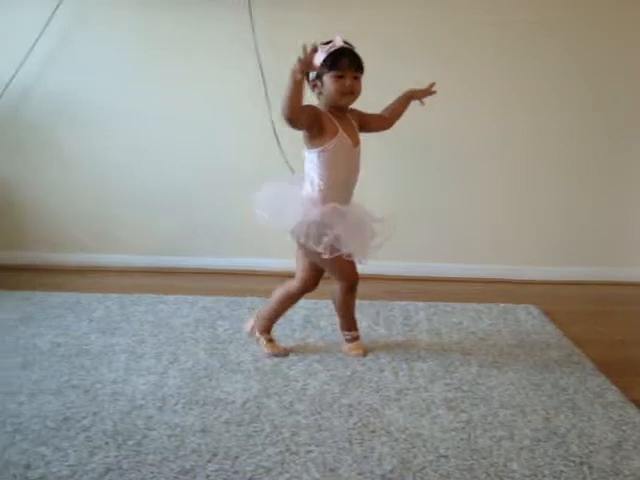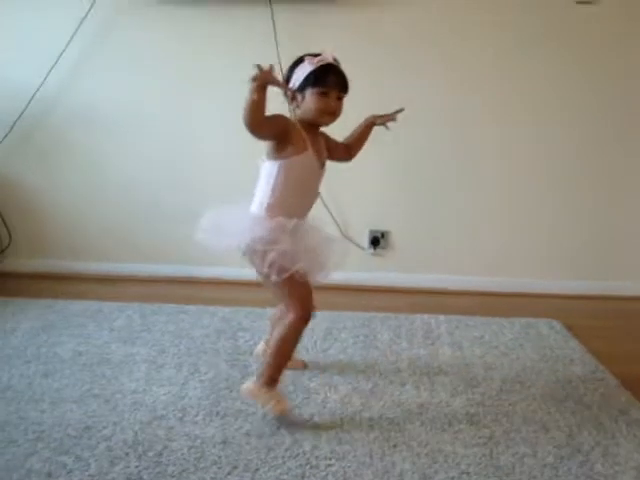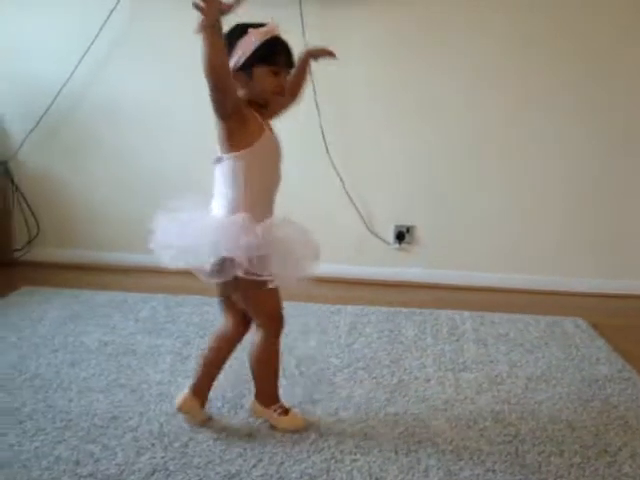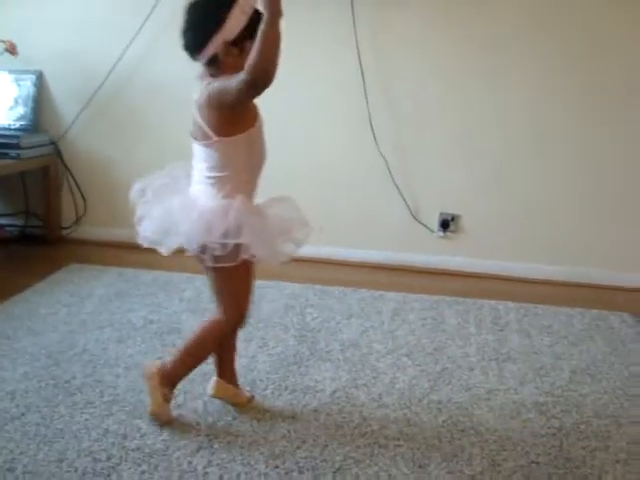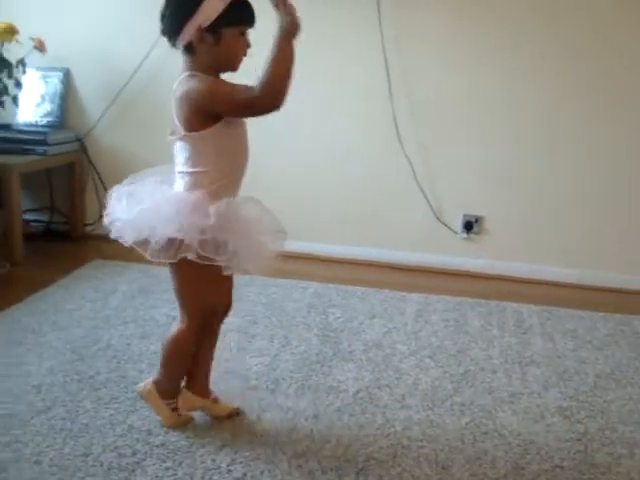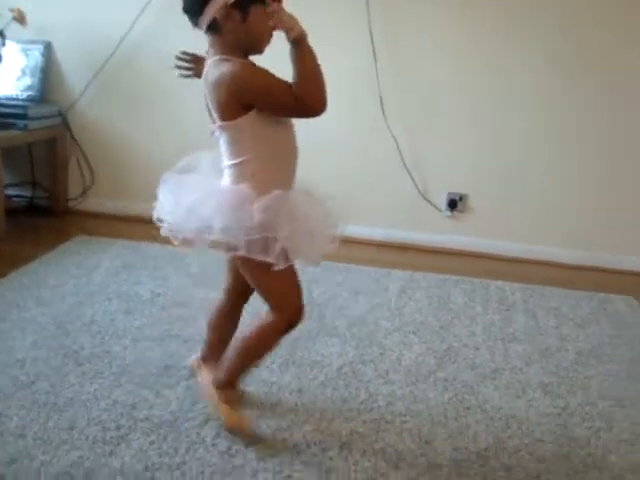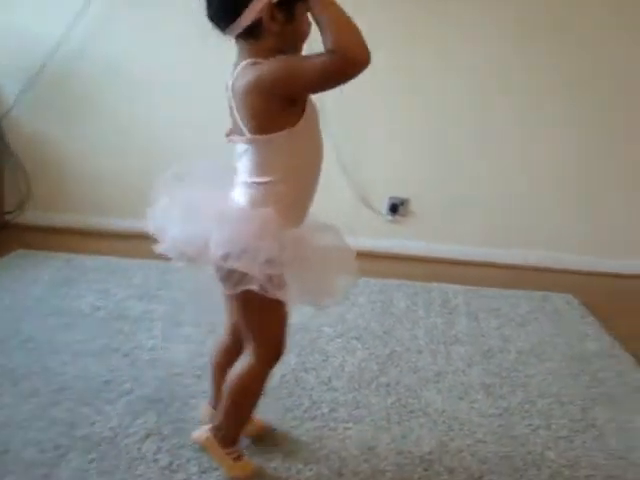
dt=0.5s
person 1, frame 1
left shoulder: (352, 118)
right shoulder: (316, 118)
left elbow: (383, 120)
right elbow: (291, 116)
left wrist: (410, 95)
right wrist: (299, 76)
left hip: (326, 216)
right hip: (314, 217)
left knee: (306, 279)
right knee: (348, 278)
left ankle: (259, 324)
right ankle: (349, 334)
person 1, frame 2
left shoulder: (319, 140)
right shoulder: (284, 128)
left elbow: (346, 151)
right elbow: (254, 125)
left wrist: (370, 122)
right wrist: (260, 86)
left hip: (287, 234)
right hip: (266, 236)
left knee: (296, 300)
right knee: (301, 308)
left ankle: (270, 347)
right ankle: (263, 382)
person 1, frame 3
left shoulder: (255, 116)
right shoulder: (233, 114)
left elbow: (287, 98)
right elbow: (216, 76)
left wrist: (304, 62)
left hip: (233, 238)
right hip: (237, 242)
left knee: (236, 322)
right knee: (269, 323)
left ankle: (194, 395)
right ankle: (267, 402)
person 1, frame 4
left shoulder: (210, 85)
right shoulder: (225, 93)
left elbow: (245, 69)
right elbow: (259, 73)
left hip: (205, 214)
right hip: (224, 220)
left knee: (228, 308)
right knee: (231, 316)
left ankle: (225, 380)
right ankle: (166, 374)
person 1, frame 5
left shoulder: (201, 84)
right shoulder: (201, 90)
right elbow: (268, 98)
left hip: (210, 218)
right hip: (194, 222)
left knee: (217, 310)
right knee: (196, 318)
left ankle: (196, 389)
right ankle: (163, 390)
person 1, frame 6
left shoulder: (226, 68)
right shoulder: (235, 75)
right elbow: (311, 103)
right wrist: (298, 38)
left hip: (256, 207)
right hip: (248, 212)
left knee: (236, 294)
right knee: (287, 311)
left ankle: (211, 365)
right ankle: (221, 380)
person 1, frame 7
left shoulder: (257, 69)
right shoulder: (268, 77)
right elbow: (352, 56)
left hip: (259, 232)
right hip: (256, 238)
left knee: (245, 332)
right knee: (266, 349)
left ankle: (221, 407)
right ankle: (220, 438)
